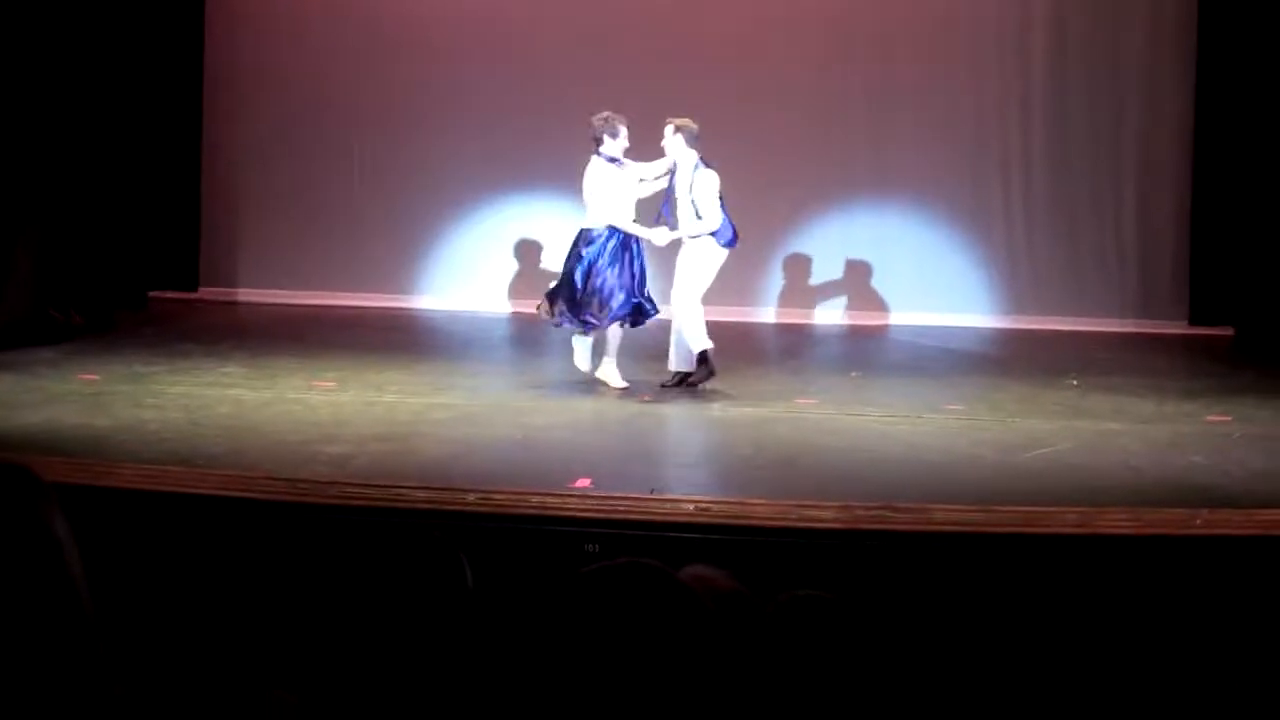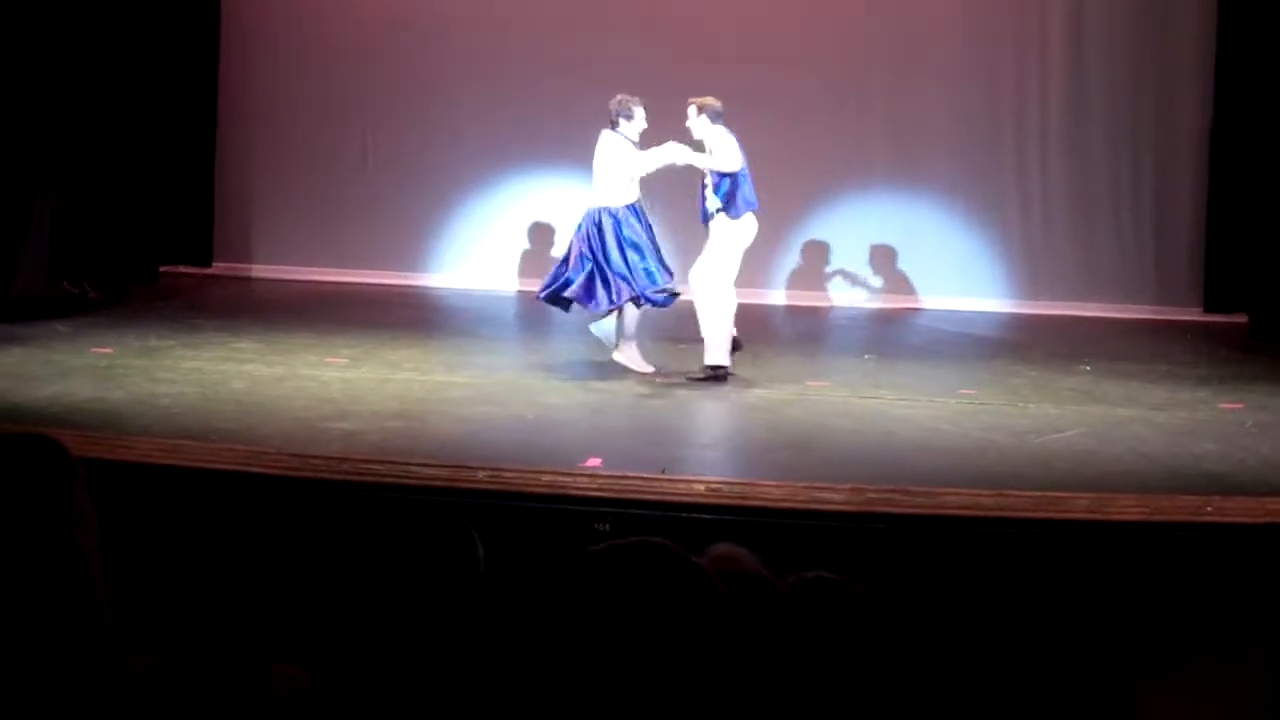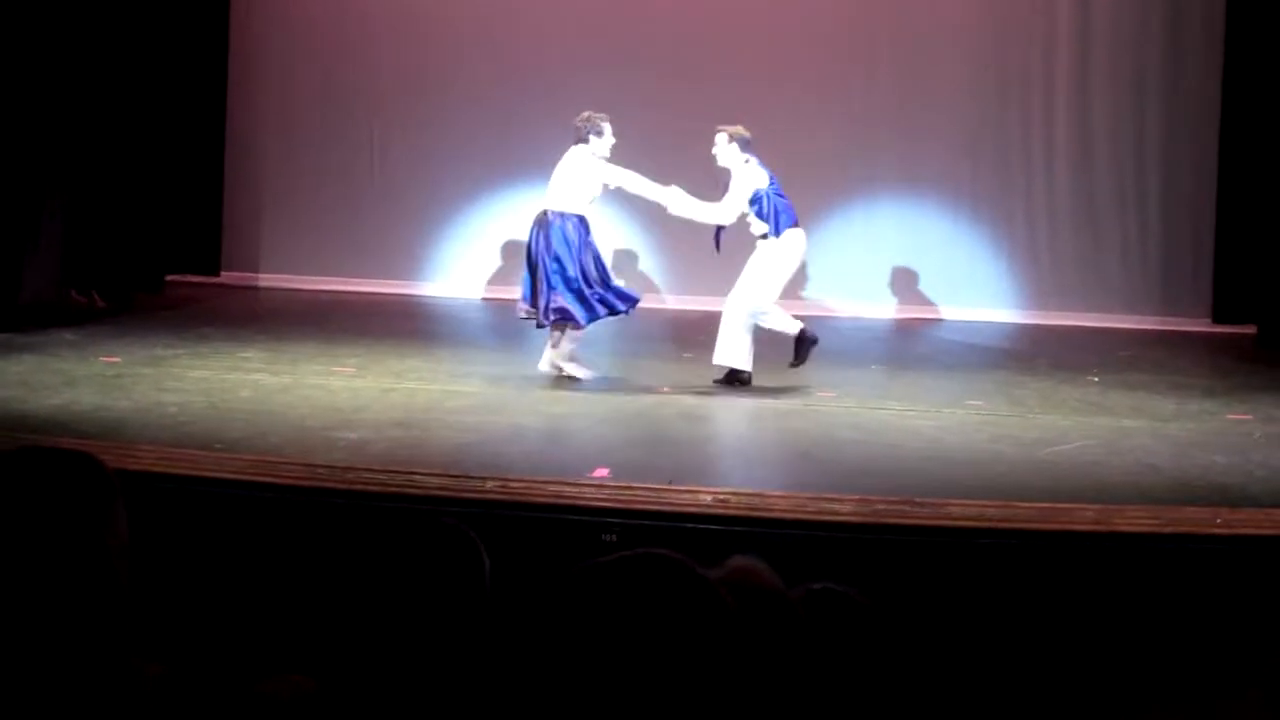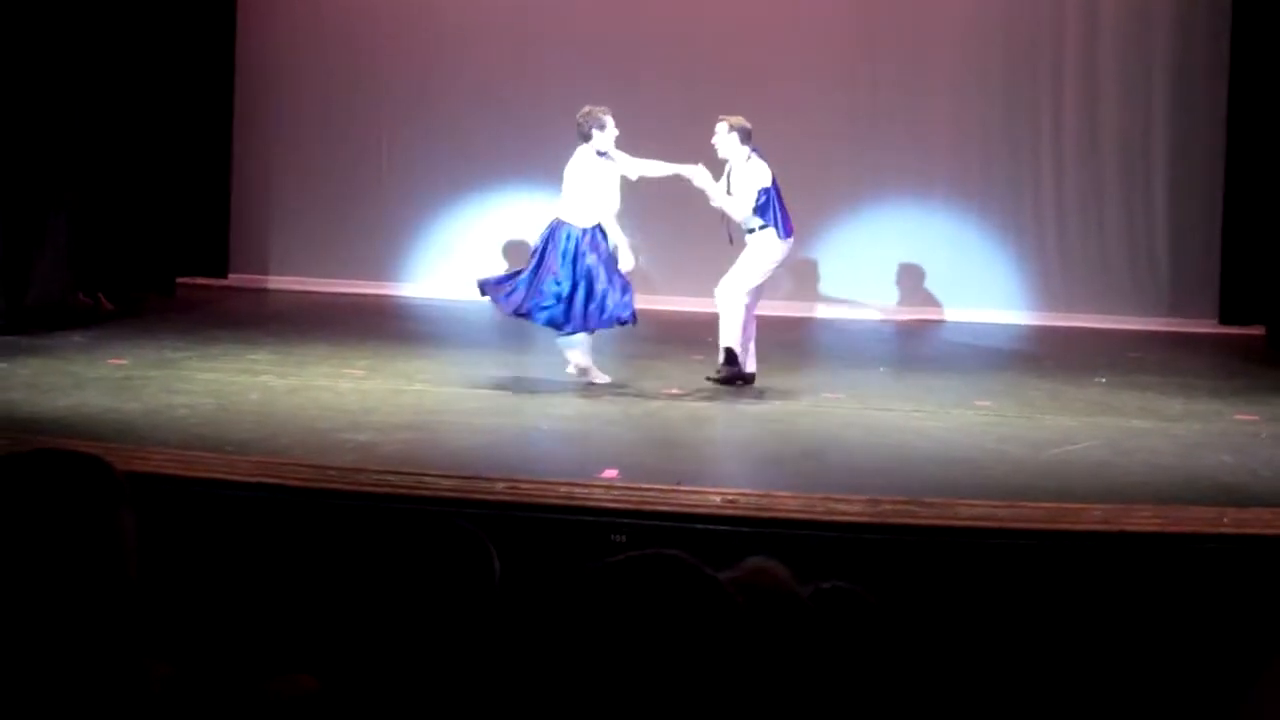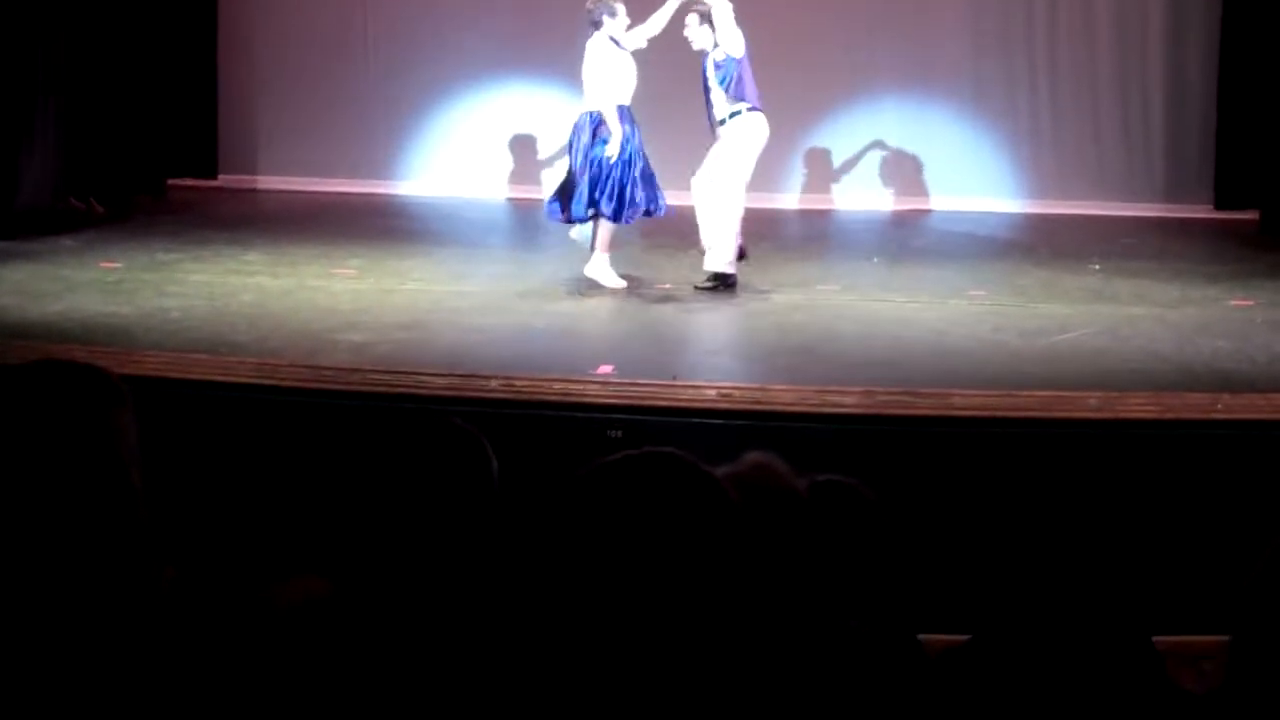
dt=0.7s
person 1, frame 1
left shoulder: (621, 165)
right shoulder: (597, 172)
left elbow: (650, 171)
right elbow: (612, 216)
right wrist: (649, 234)
left hip: (622, 239)
right hip: (602, 239)
left knee: (623, 301)
right knee: (610, 299)
left ankle: (609, 365)
right ankle: (583, 337)
person 1, frame 2
left shoulder: (619, 142)
right shoulder: (611, 142)
left elbow: (642, 160)
right elbow: (637, 167)
left wrist: (670, 151)
right wrist: (668, 155)
left hip: (621, 216)
right hip: (615, 217)
left knee: (624, 280)
right knee: (636, 281)
left ankle: (608, 321)
right ankle: (627, 349)
person 1, frame 3
left shoulder: (588, 159)
right shoulder: (583, 157)
left elbow: (618, 178)
right elbow: (622, 177)
left wrist: (660, 192)
right wrist: (661, 193)
left hip: (567, 227)
right hip: (561, 227)
left knee: (568, 294)
right knee: (582, 292)
left ankle: (553, 356)
right ankle: (565, 354)
person 1, frame 4
left shoulder: (609, 157)
right shoulder: (583, 162)
left elbow: (643, 167)
right elbow: (598, 206)
left wrist: (681, 169)
right wrist: (622, 245)
left hip: (594, 235)
right hip: (576, 235)
left knee: (598, 300)
right knee: (590, 298)
left ankle: (582, 359)
right ankle: (576, 351)
person 1, frame 5
left shoulder: (614, 45)
right shoulder: (601, 48)
left elbow: (649, 28)
right elbow: (603, 94)
right wrist: (616, 132)
left hip: (616, 124)
right hip: (606, 125)
left knee: (619, 191)
right knee: (614, 193)
left ankle: (600, 256)
right ankle: (600, 262)
person 2, frame 1
left shoulder: (705, 176)
right shoulder: (680, 166)
left elbow: (712, 222)
left wrist: (674, 233)
left hip: (709, 244)
right hip: (690, 242)
left knee: (685, 298)
right knee: (679, 303)
left ankle: (702, 355)
right ankle: (684, 367)
person 2, frame 2
left shoulder: (723, 139)
right shoulder: (717, 141)
left elbow: (733, 163)
left wrist: (690, 158)
right wrist: (691, 157)
left hip: (733, 224)
right hip: (727, 224)
left knee: (716, 290)
right knee: (698, 279)
left ankle: (718, 364)
right ankle: (726, 337)
person 2, frame 3
left shoulder: (750, 172)
right shoulder: (742, 174)
left elbow: (726, 215)
right elbow: (727, 211)
left wrist: (687, 204)
right wrist: (687, 204)
left hip: (785, 242)
right hip: (772, 243)
left knee: (754, 302)
right knee: (738, 302)
left ankle: (799, 333)
right ankle: (739, 368)
person 2, frame 4
left shoulder: (755, 167)
right shoulder: (734, 167)
left elbow: (740, 212)
right elbow: (719, 199)
left wrist: (709, 185)
right wrist: (707, 186)
left hip: (770, 240)
right hip: (758, 240)
left knee: (728, 290)
right knee: (741, 300)
left ankle: (732, 355)
right ankle: (743, 369)
person 2, frame 5
left shoulder: (729, 42)
right shoulder: (711, 56)
left hip: (745, 128)
right hip: (731, 131)
left knee: (727, 198)
right knee: (704, 183)
left ankle: (723, 271)
right ankle: (732, 246)
